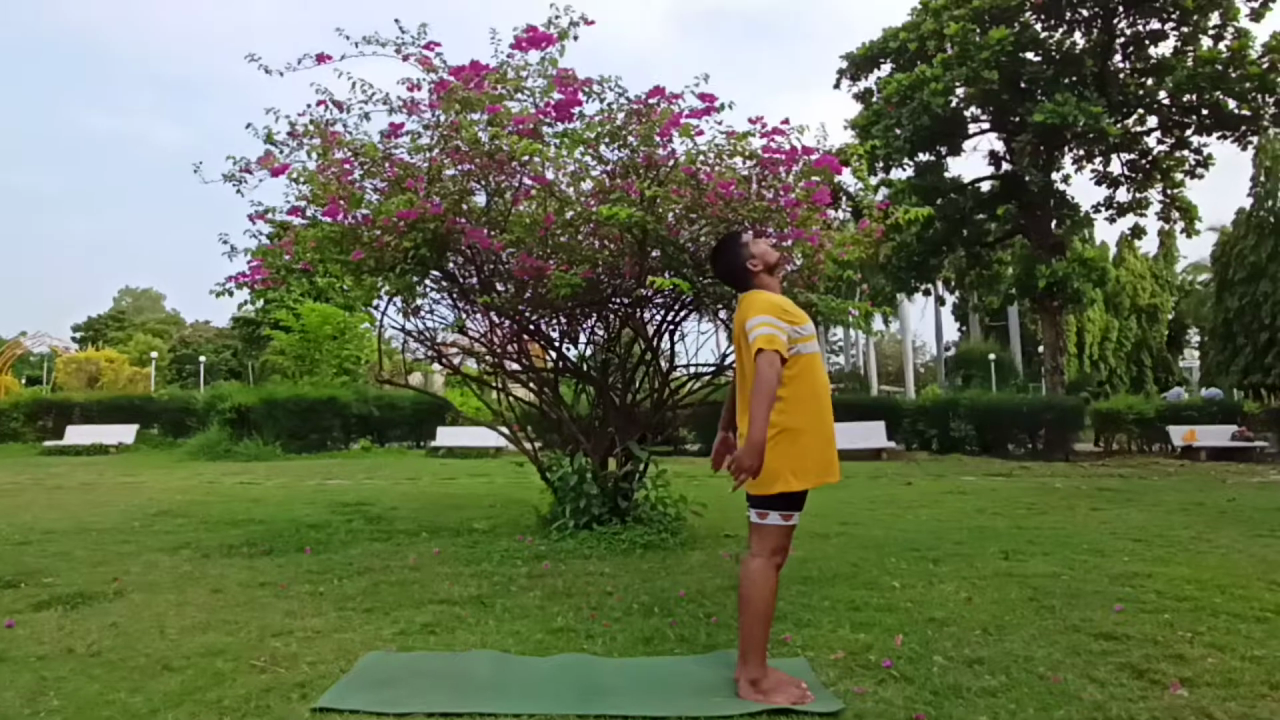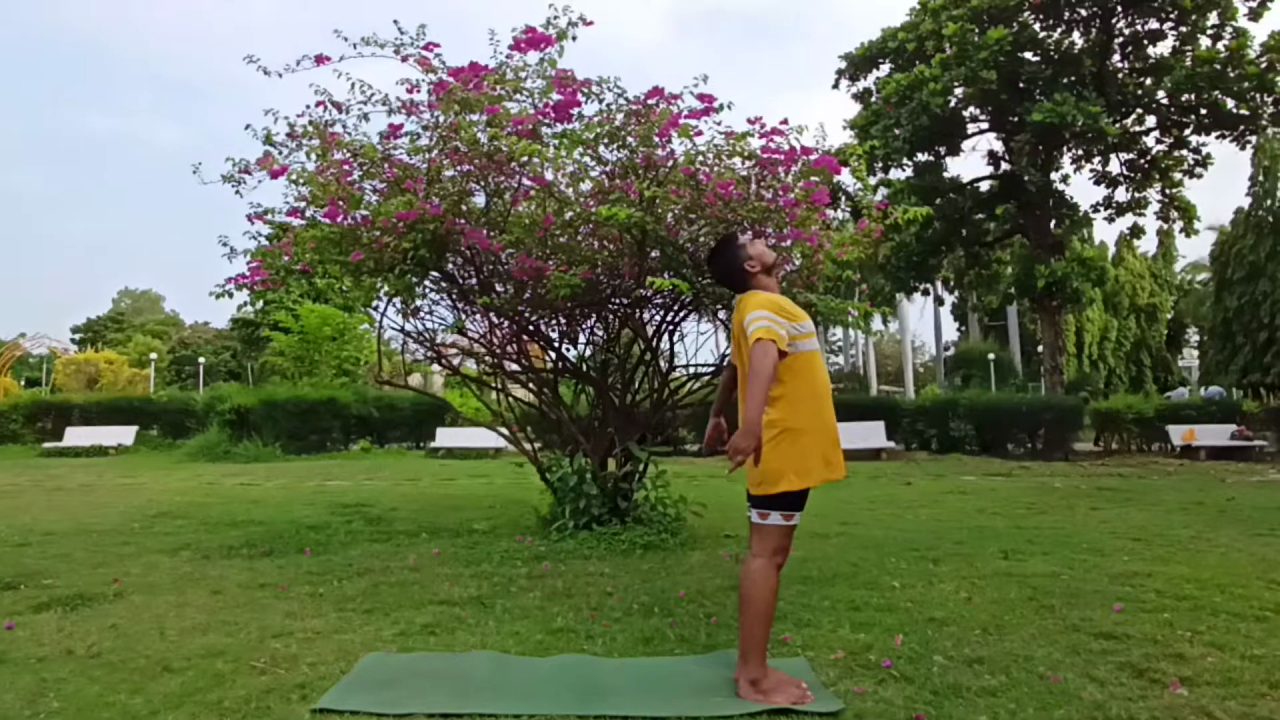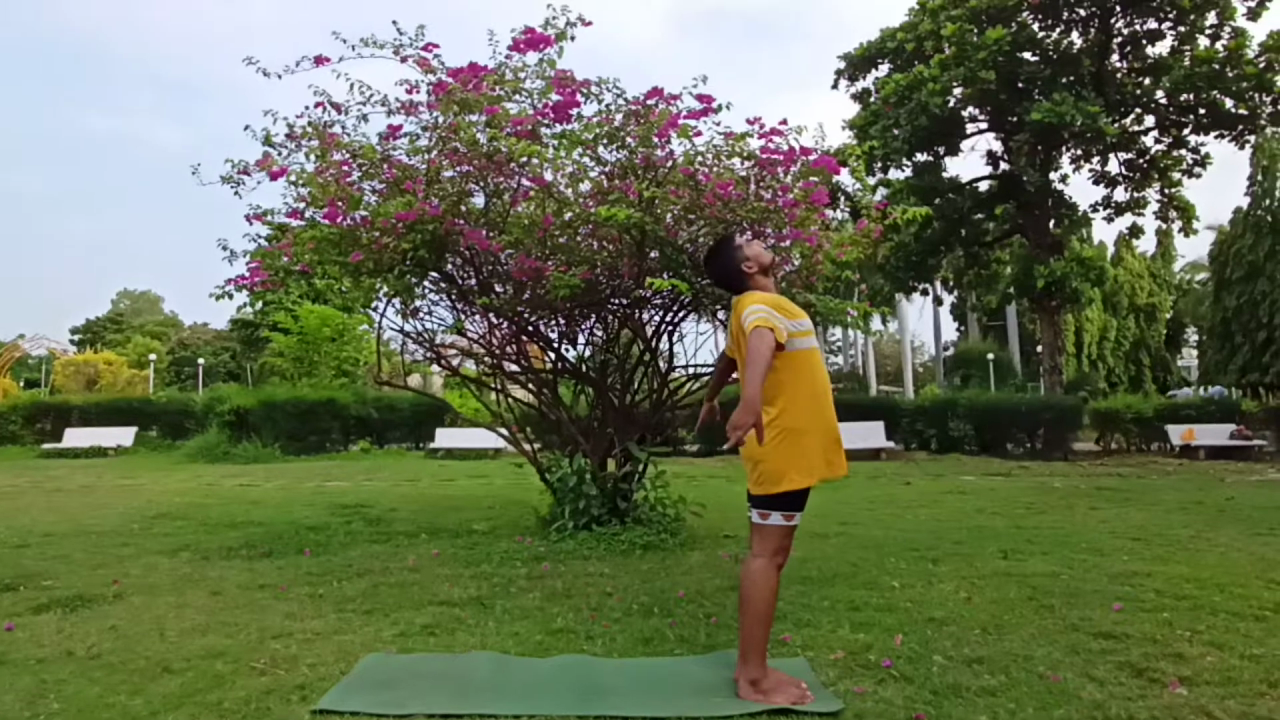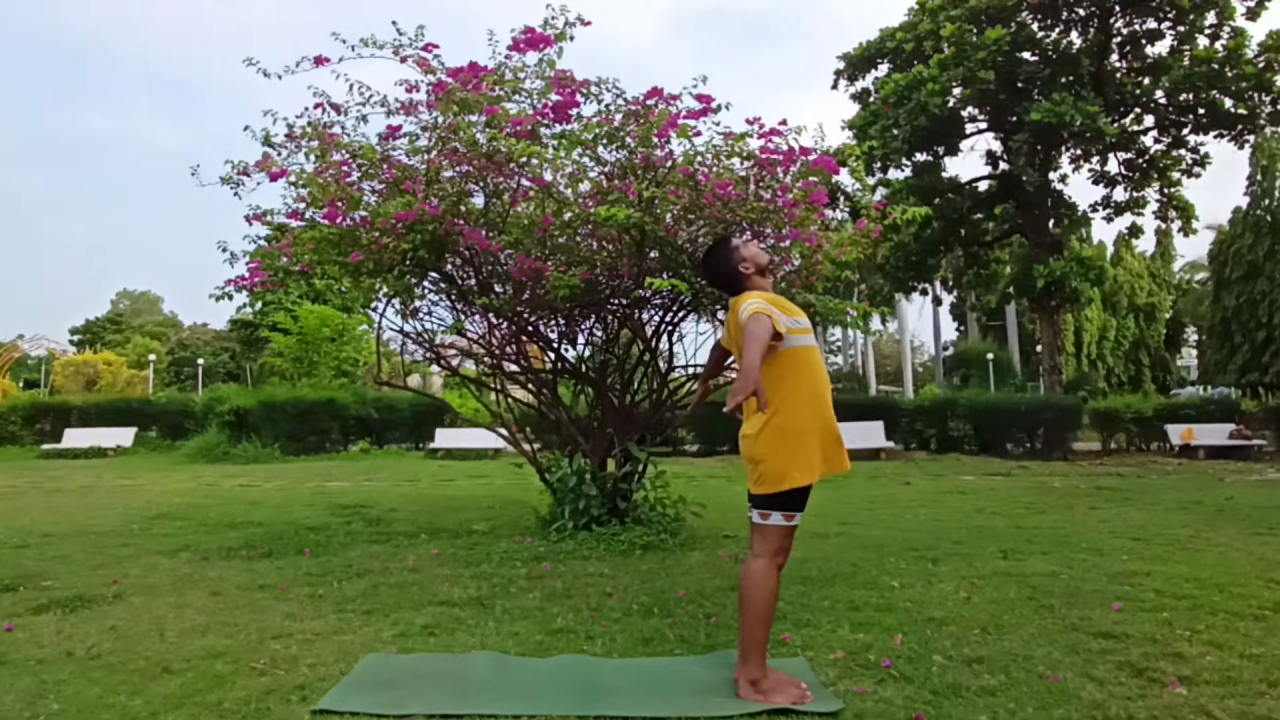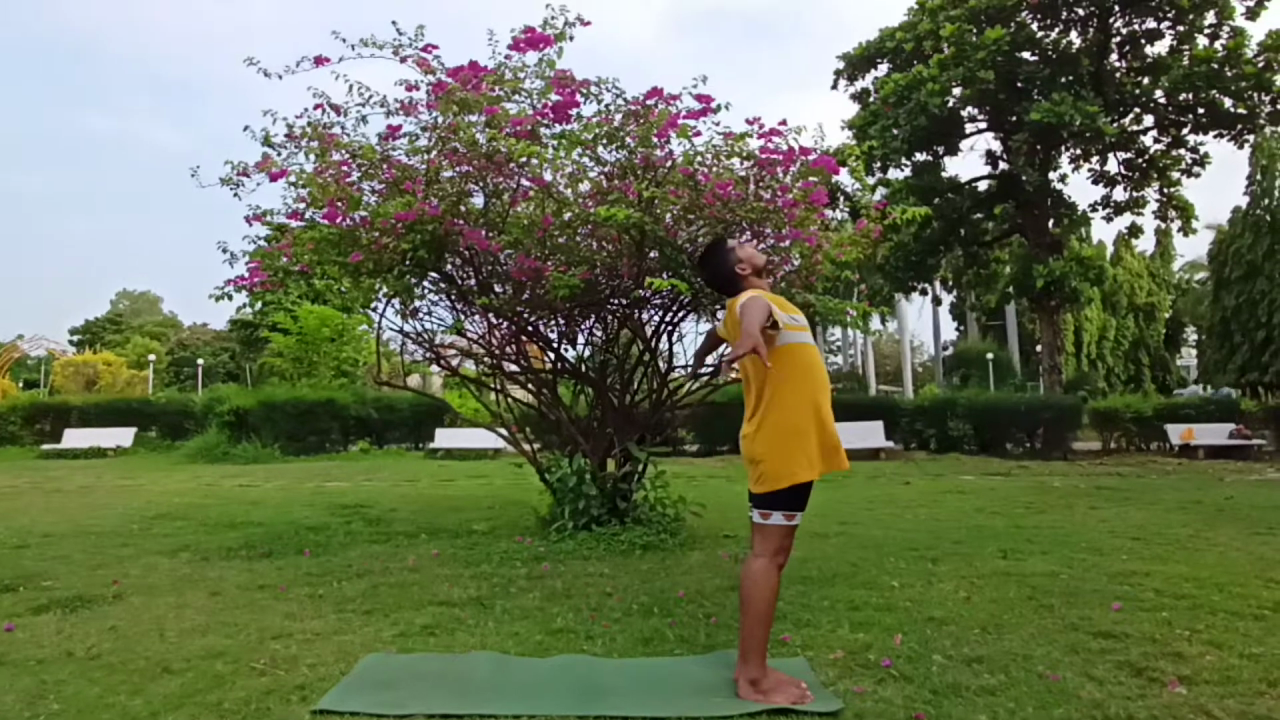
dt=0.1s
person 1, frame 1
left shoulder: (763, 306)
right shoulder: (764, 305)
left elbow: (740, 378)
right elbow: (765, 366)
left wrist: (726, 431)
right wrist: (753, 433)
left hip: (789, 451)
right hip: (781, 453)
left knee: (771, 555)
right knee: (766, 555)
left ankle: (752, 666)
right ankle: (753, 678)
person 1, frame 2
left shoulder: (760, 306)
right shoulder: (763, 304)
left elbow: (733, 370)
right elbow: (762, 358)
left wrist: (717, 417)
right wrist: (750, 421)
left hip: (788, 450)
right hip: (782, 451)
left knee: (771, 555)
right knee: (767, 554)
left ankle: (752, 666)
right ankle: (754, 677)
person 1, frame 3
left shoulder: (756, 306)
right shoulder: (760, 303)
left elbow: (729, 356)
right elbow: (759, 343)
left wrist: (711, 399)
right wrist: (751, 394)
left hip: (791, 447)
right hip: (782, 449)
left knee: (771, 555)
right knee: (767, 554)
left ankle: (753, 666)
right ankle: (754, 677)
person 1, frame 4
left shoulder: (754, 305)
right shoulder: (758, 300)
left elbow: (723, 346)
right elbow: (756, 333)
left wrist: (706, 381)
right wrist: (751, 371)
left hip: (790, 447)
right hip: (783, 449)
left knee: (770, 554)
right knee: (768, 554)
left ankle: (752, 667)
right ankle: (753, 677)
person 1, frame 5
left shoulder: (740, 311)
right shoulder: (751, 304)
left elbow: (719, 326)
right elbow: (754, 312)
left wrist: (706, 349)
right wrist: (751, 333)
left hip: (791, 444)
right hip: (784, 447)
left knee: (771, 554)
right knee: (768, 553)
left ankle: (752, 666)
right ankle: (753, 677)
